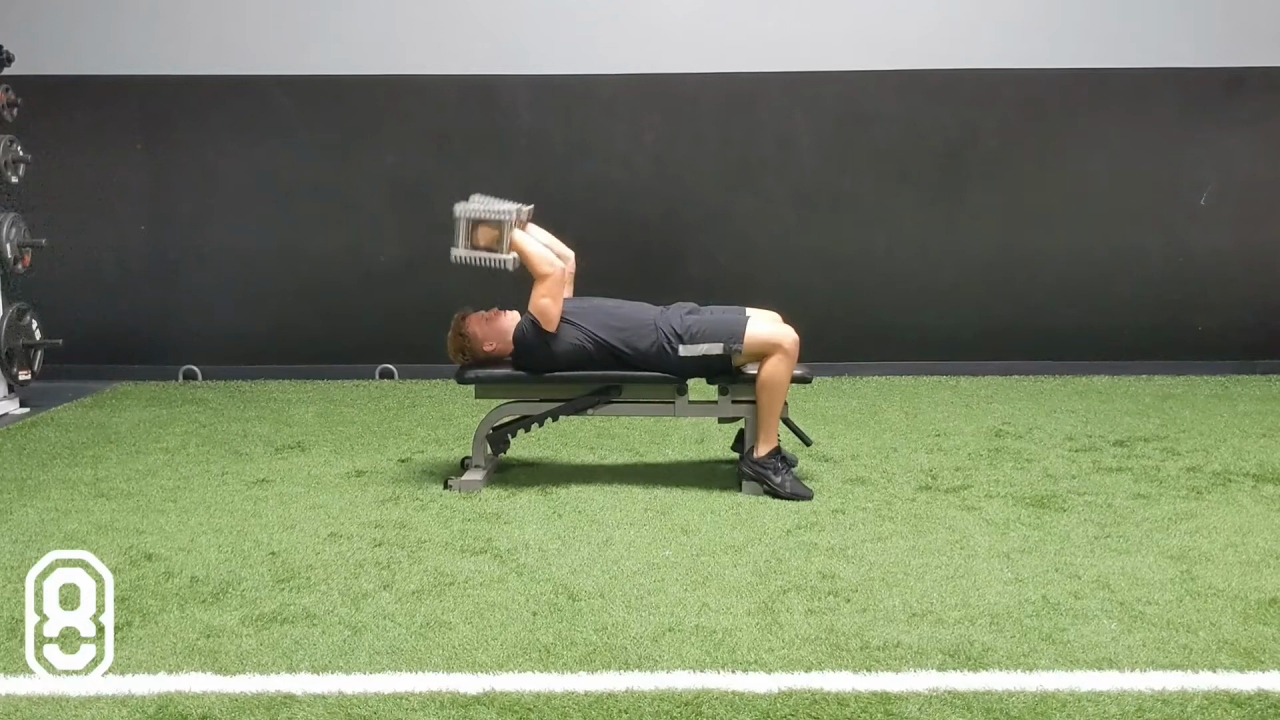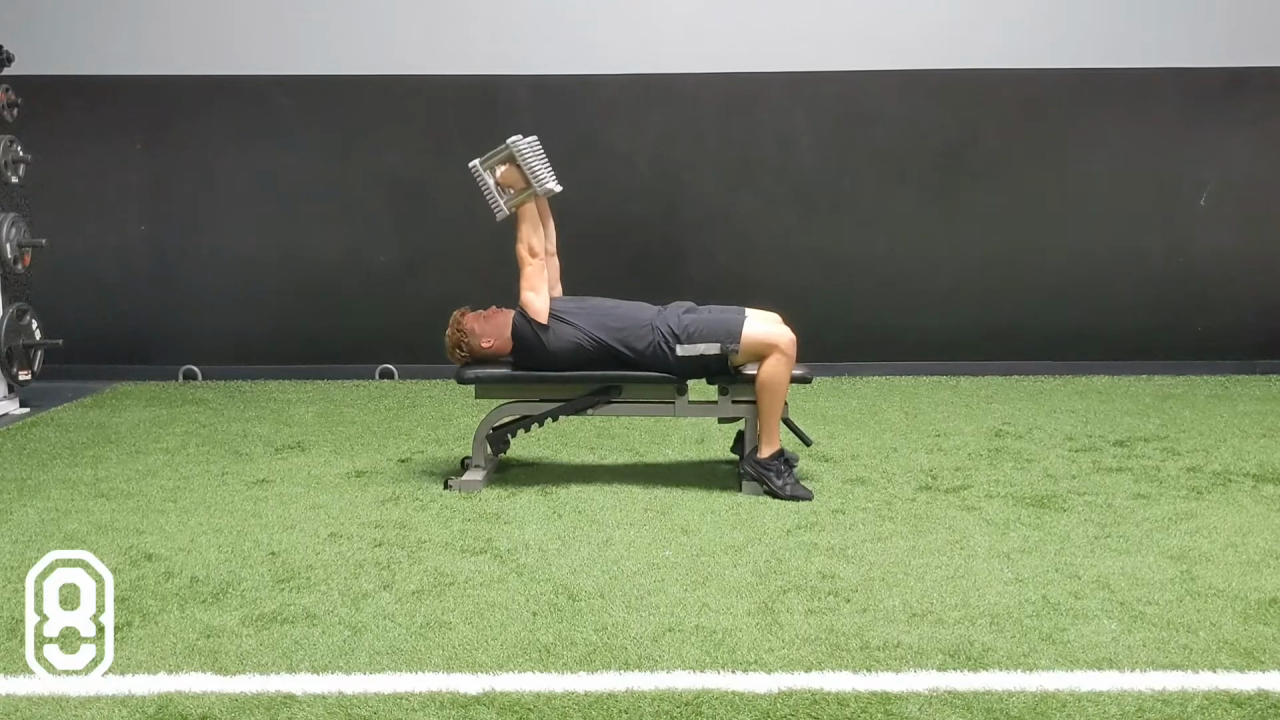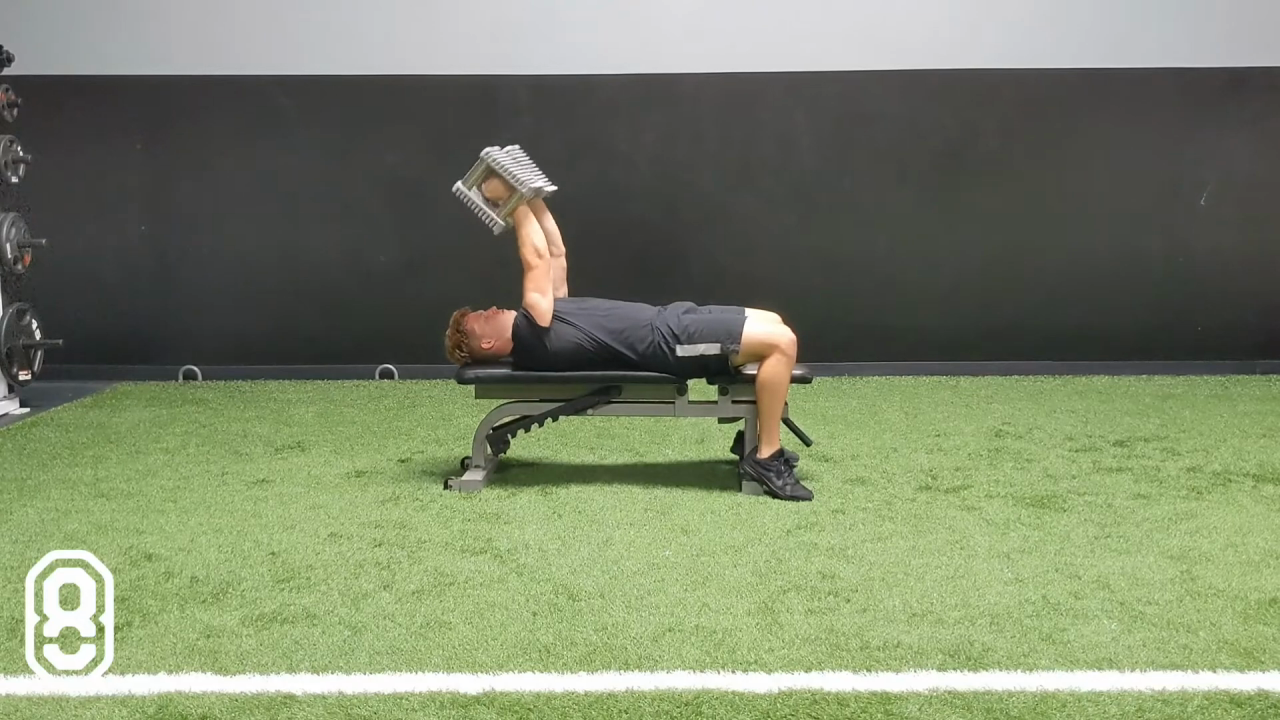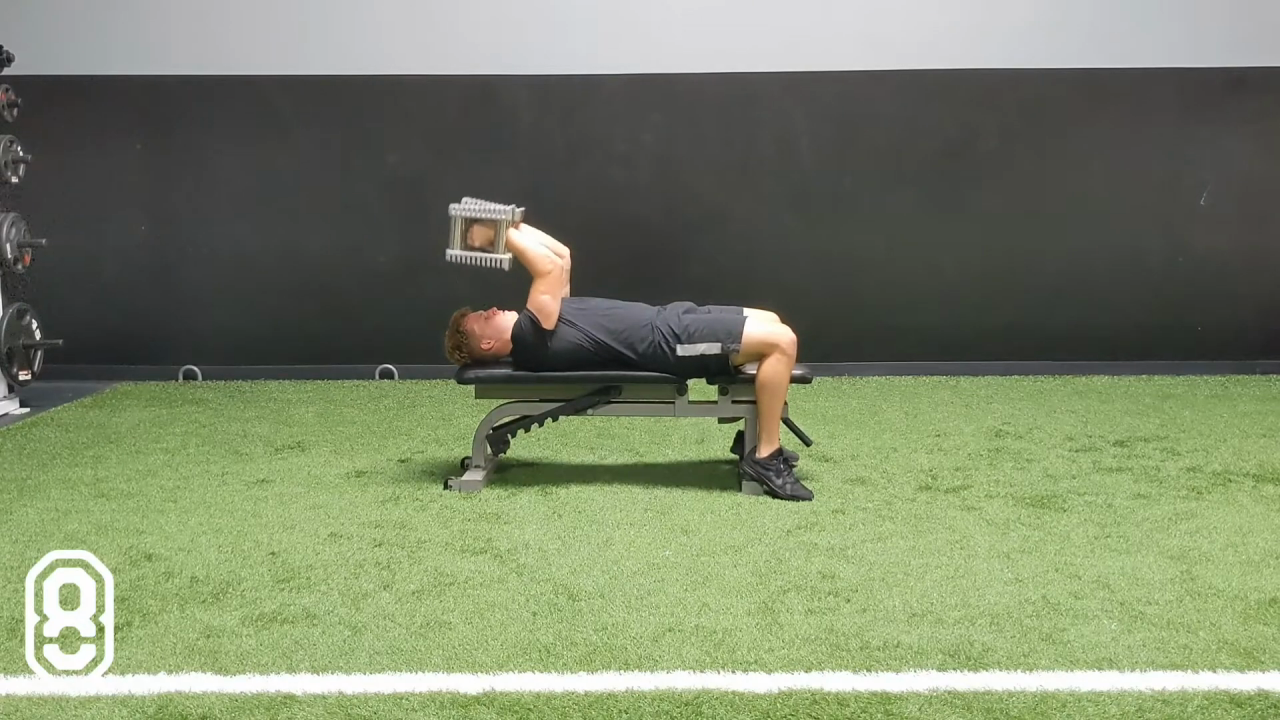
dt=0.4s
person 1, frame 1
left shoulder: (539, 328)
right shoulder: (530, 343)
left elbow: (566, 262)
right elbow: (551, 271)
left wrist: (517, 226)
right wrist: (505, 233)
left hip: (666, 323)
right hip: (667, 344)
left knee: (773, 324)
right knee: (783, 341)
left ankle: (761, 439)
right ankle: (763, 457)
person 1, frame 2
left shoulder: (538, 320)
right shoulder: (530, 339)
left elbow: (548, 256)
right elbow: (532, 258)
left wrist: (535, 191)
right wrist: (521, 189)
left hip: (666, 322)
right hip: (667, 342)
left knee: (773, 326)
right knee: (781, 342)
left ankle: (764, 436)
right ankle: (766, 458)
person 1, frame 3
left shoulder: (537, 323)
right shoulder: (531, 340)
left elbow: (556, 256)
right elbow: (537, 259)
left wrist: (530, 198)
right wrist: (510, 198)
left hip: (665, 321)
right hip: (667, 342)
left knee: (772, 325)
right knee: (781, 341)
left ankle: (762, 437)
right ankle: (766, 458)
person 1, frame 4
left shoulder: (534, 327)
right shoulder: (530, 342)
left elbow: (561, 256)
right elbow: (550, 266)
left wrist: (509, 227)
right wrist: (497, 234)
left hip: (665, 322)
right hip: (666, 341)
left knee: (770, 324)
right knee: (781, 341)
left ankle: (760, 437)
right ankle: (765, 458)
